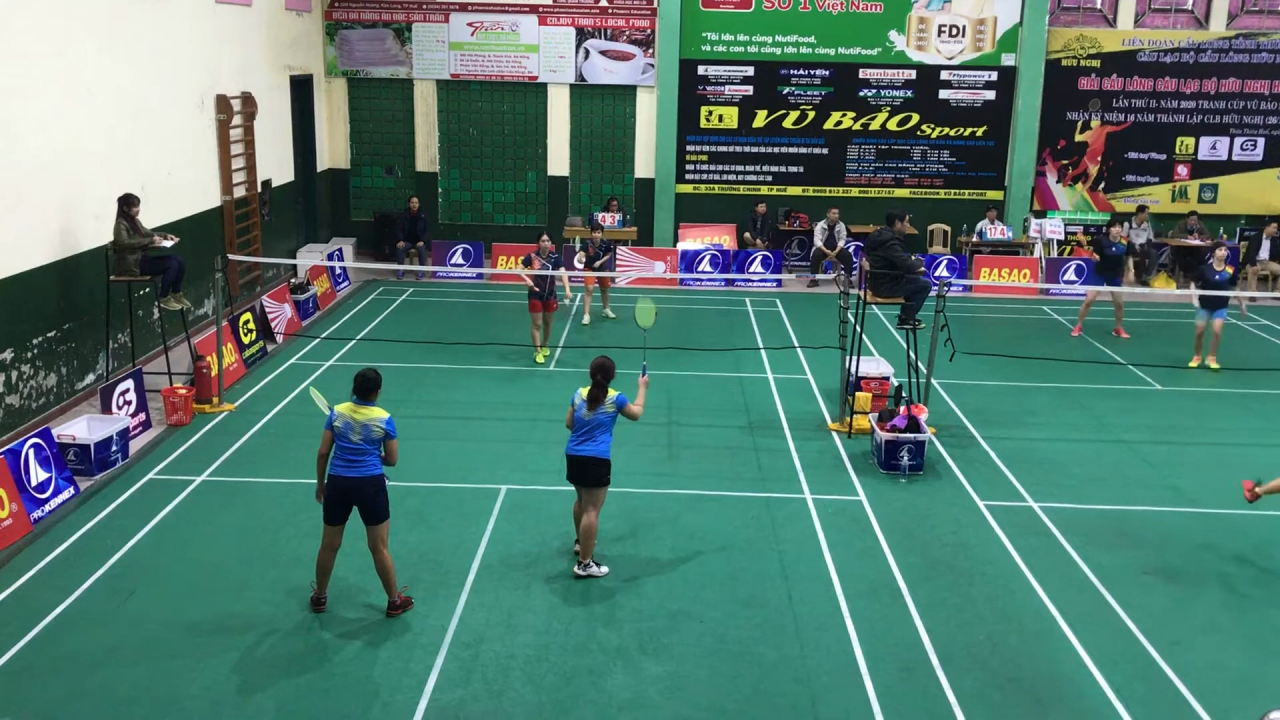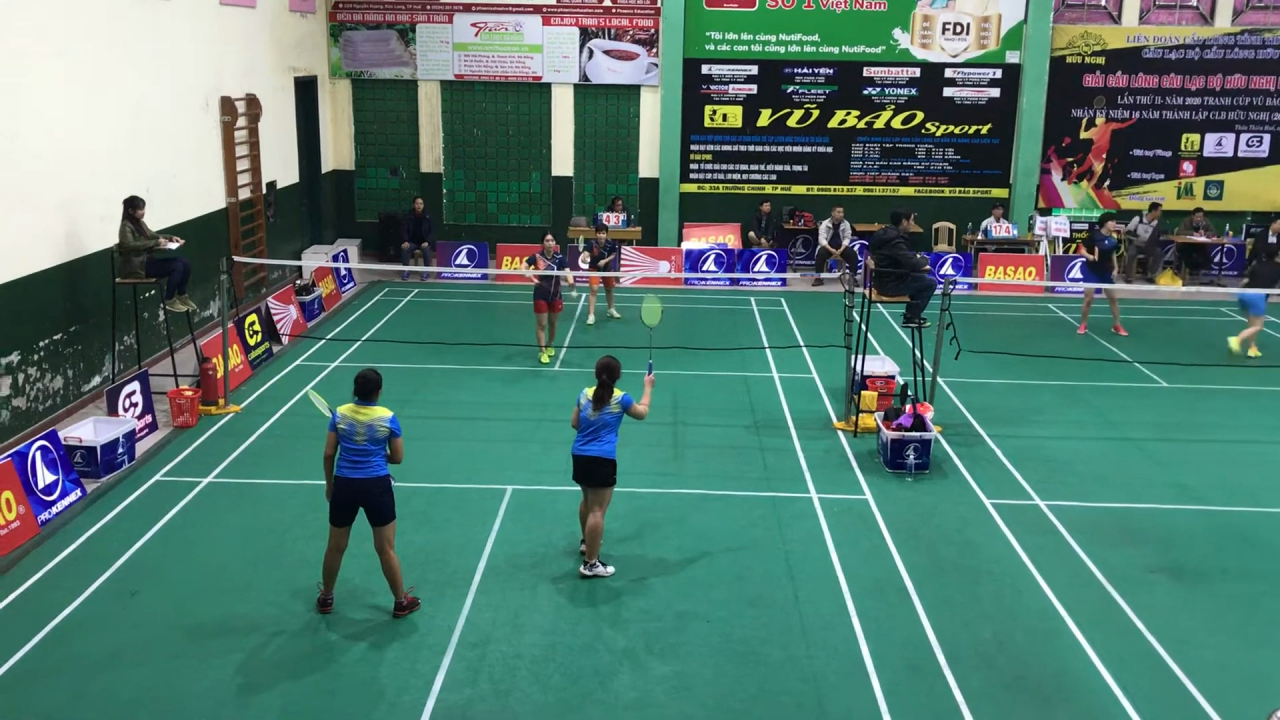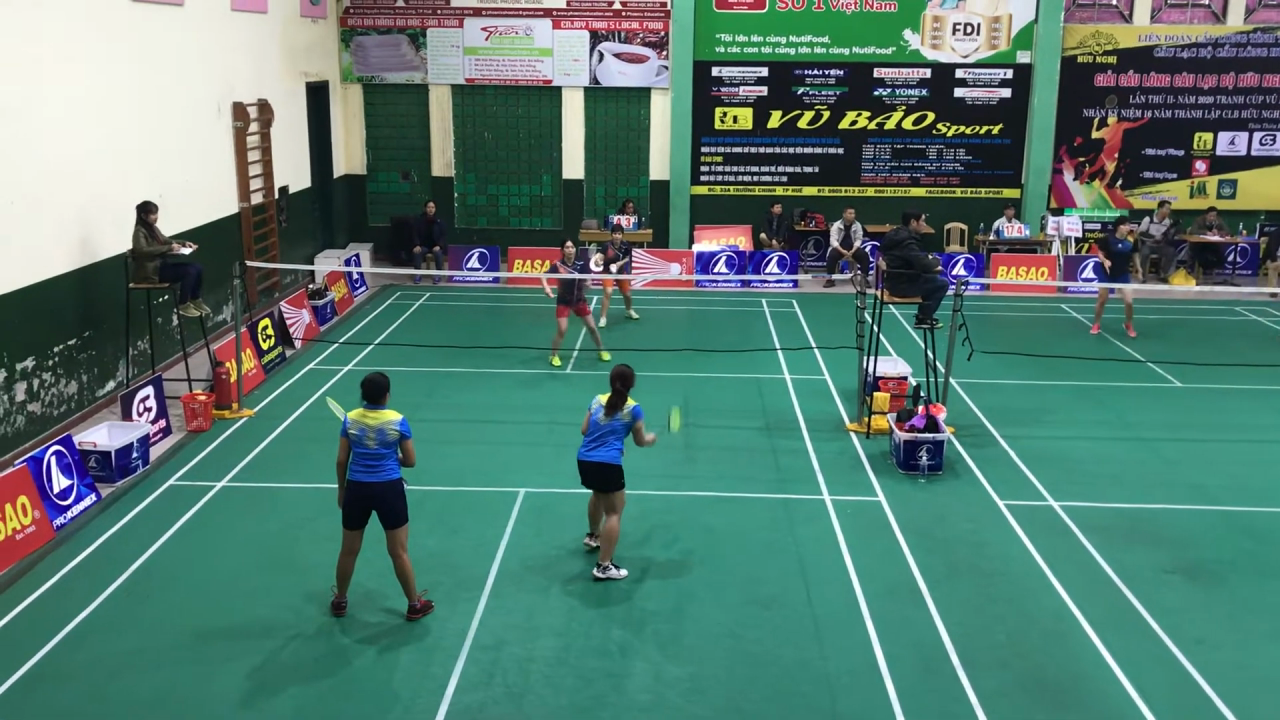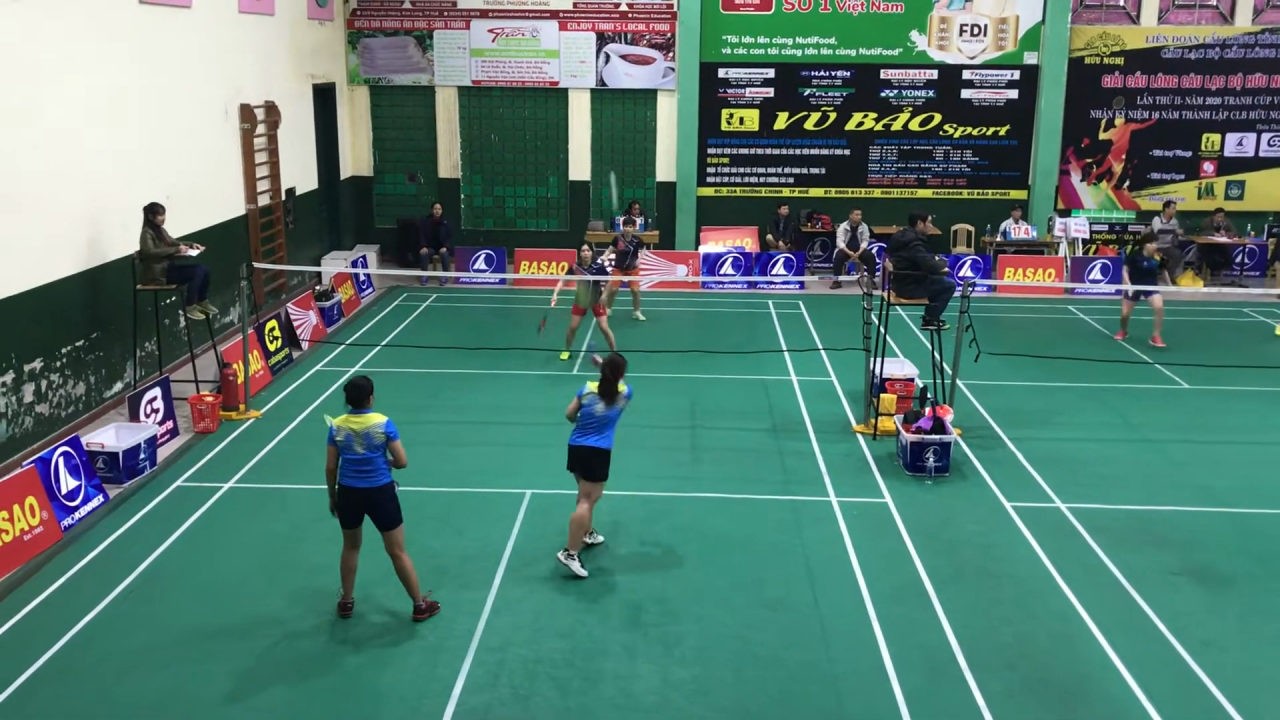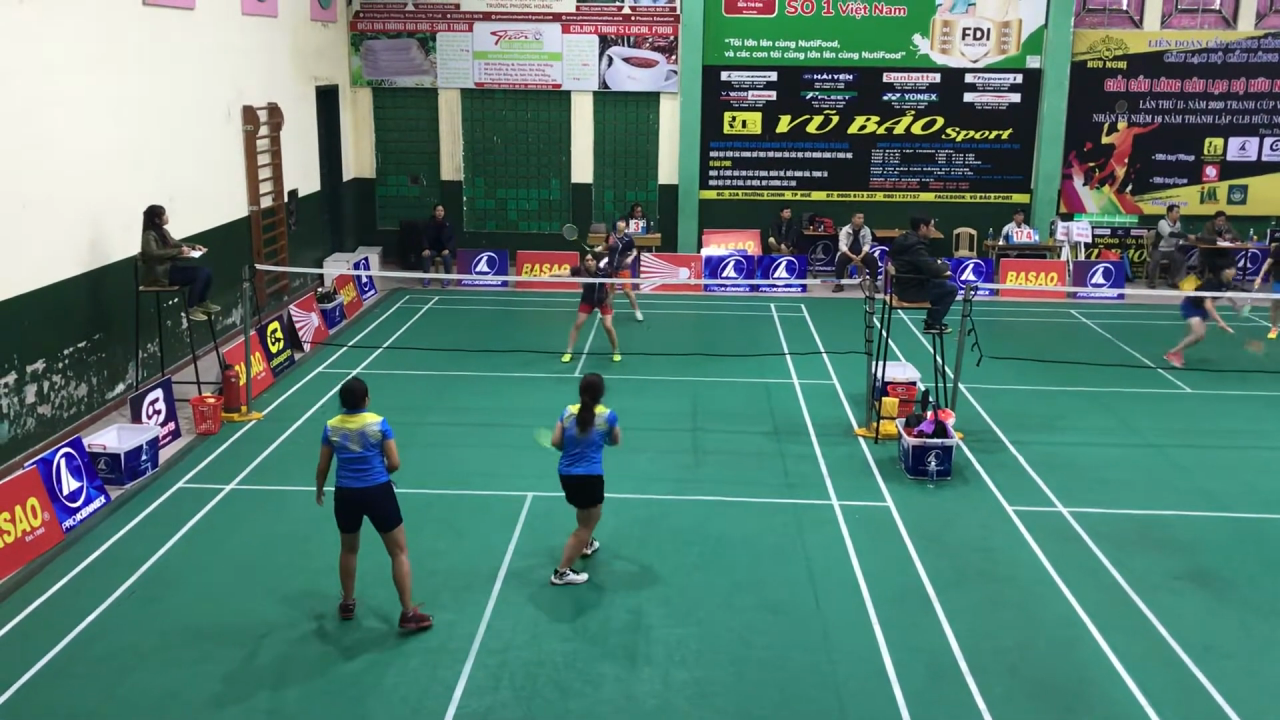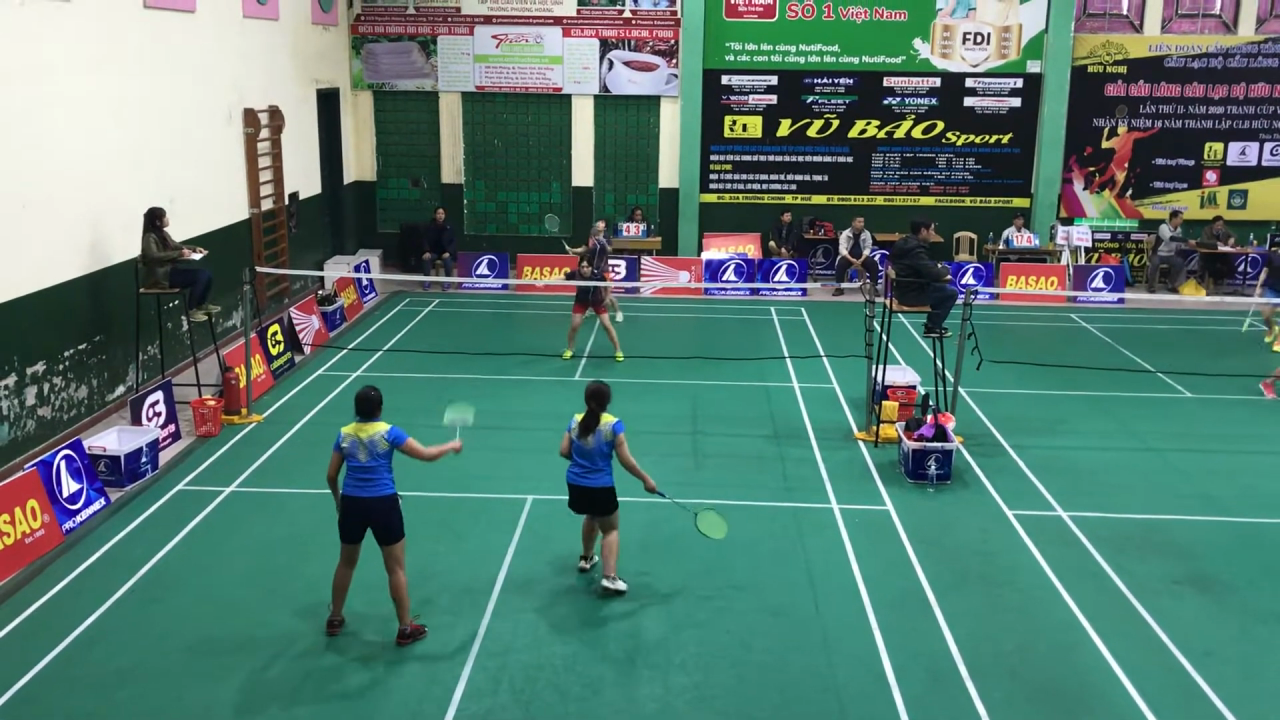
dt=0.5s
person 1, frame 1
left shoulder: (337, 412)
right shoulder: (384, 419)
left elbow: (323, 453)
right elbow: (392, 460)
left wrist: (320, 483)
left hip: (338, 484)
right hip: (370, 485)
left knee: (329, 545)
right knee: (380, 548)
left ankle: (319, 597)
right ankle: (394, 601)
person 1, frame 2
left shoulder: (340, 414)
right shoulder: (388, 418)
left elbow: (328, 454)
right elbow: (397, 458)
left wrist: (329, 484)
left hip: (344, 485)
right hip: (376, 486)
left knee: (335, 547)
right knee: (386, 549)
left ankle: (326, 598)
right ankle: (401, 602)
person 1, frame 3
left shoulder: (350, 420)
right shoulder: (398, 421)
left elbow: (341, 461)
right elbow: (410, 461)
left wrist: (341, 490)
left hip: (357, 490)
right hip: (389, 489)
left knee: (349, 550)
right knee: (399, 552)
left ankle: (340, 601)
right ankle: (414, 605)
person 1, frame 4
left shoulder: (336, 426)
right shoulder: (383, 423)
left elbow: (330, 467)
right elbow: (402, 462)
left wrist: (332, 496)
left hip: (348, 493)
right hip: (380, 492)
left knee: (350, 547)
right knee: (397, 552)
left ankle: (346, 601)
right ankle: (420, 605)
person 1, frame 5
left shoulder: (332, 427)
right shoulder: (379, 423)
left elbow: (322, 467)
right elbow: (393, 464)
left wrist: (319, 489)
left hip: (346, 495)
right hip: (378, 493)
left knee: (348, 550)
right knee: (399, 553)
left ankle: (347, 603)
right ankle: (408, 614)
person 1, frame 6
left shoulder: (344, 434)
right shoulder: (388, 432)
left elbow: (331, 475)
right elbow: (426, 454)
left wrist: (337, 498)
right wrist: (452, 446)
left hip: (352, 504)
right hip: (383, 504)
left knee: (346, 563)
right knee: (396, 569)
left ankle: (335, 618)
right ankle: (406, 628)
person 2, frame 1
left shoulder: (579, 394)
right shoulder: (615, 398)
left elbow: (569, 423)
right elbow: (636, 413)
right wrist: (642, 388)
left hip: (573, 455)
right hip: (596, 459)
left knee: (582, 501)
right knee: (591, 510)
left ankle: (580, 541)
right ankle: (584, 563)
person 2, frame 2
left shoulder: (585, 394)
right shoulder: (620, 398)
left elbow: (575, 423)
right elbow: (642, 413)
right wrist: (648, 387)
left hip: (579, 455)
right hip: (602, 460)
left knee: (587, 501)
right knee: (597, 511)
left ankle: (586, 541)
right ankle: (590, 564)
person 2, frame 3
left shoulder: (597, 400)
right shoulder: (633, 409)
left elbow: (584, 430)
right elbow: (640, 441)
right wrist: (651, 439)
left hip: (584, 460)
right hip: (607, 464)
left knee: (598, 497)
right knee: (614, 513)
left ankle: (593, 536)
right ankle: (604, 566)
person 2, frame 4
left shoulder: (587, 388)
right shoulder: (625, 392)
left elbow: (570, 415)
right wrist: (614, 371)
left hip: (575, 446)
right hip: (597, 451)
left knee: (586, 495)
right knee: (587, 501)
left ankle: (586, 533)
right ankle: (570, 552)
person 2, frame 5
left shoulder: (568, 412)
right shoulder: (608, 416)
left elbow: (555, 442)
right elbow: (615, 441)
left hip: (566, 474)
right hip: (589, 476)
left knee: (585, 513)
right knee: (588, 524)
left ankle: (586, 544)
right ankle: (562, 572)
person 2, frame 6
left shoulder: (575, 421)
right shoulder: (613, 424)
left elbow: (564, 452)
right elbow: (625, 459)
right wrist: (646, 480)
left hip: (575, 484)
right hip: (601, 487)
left knee: (591, 517)
right knee: (611, 530)
left ankle: (586, 558)
right ankle: (609, 577)
